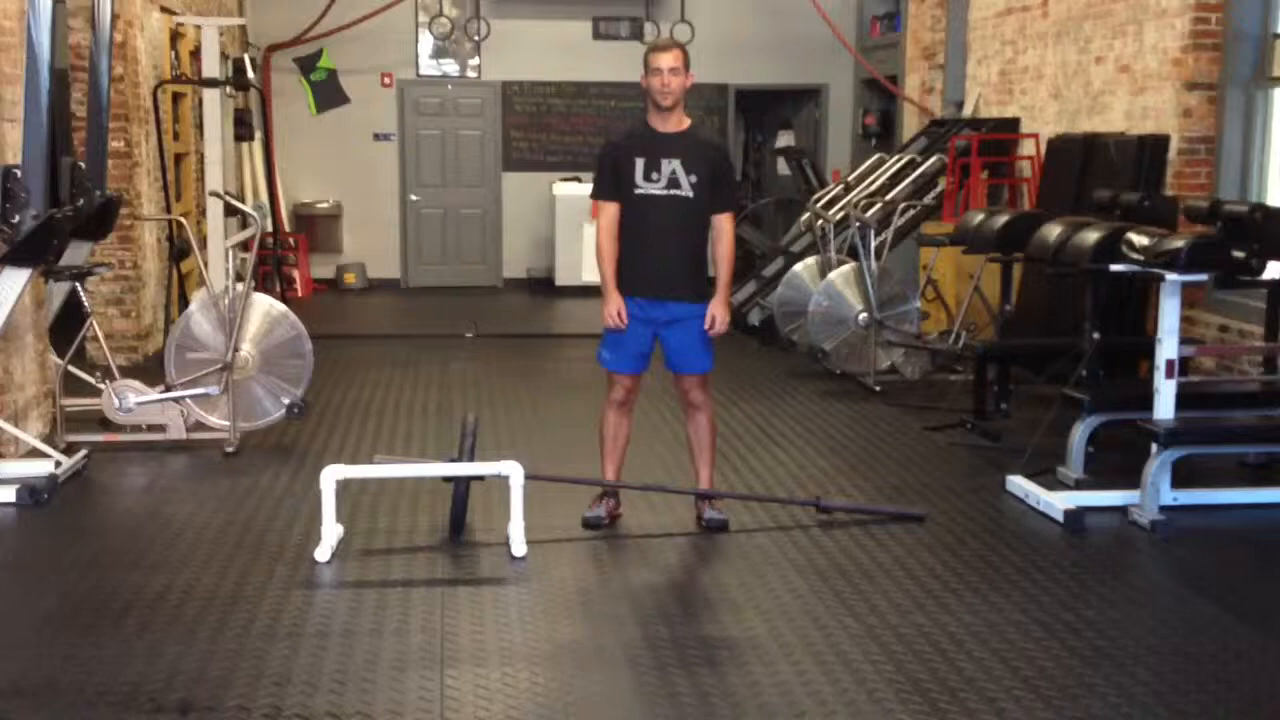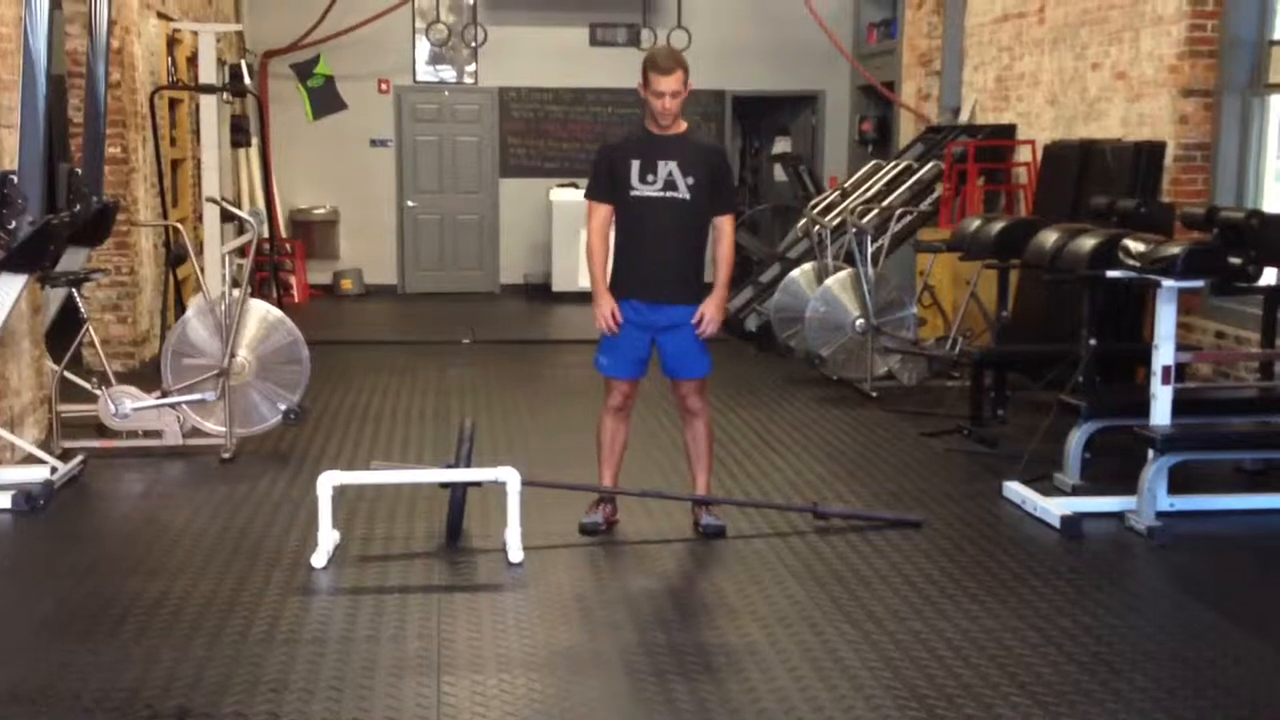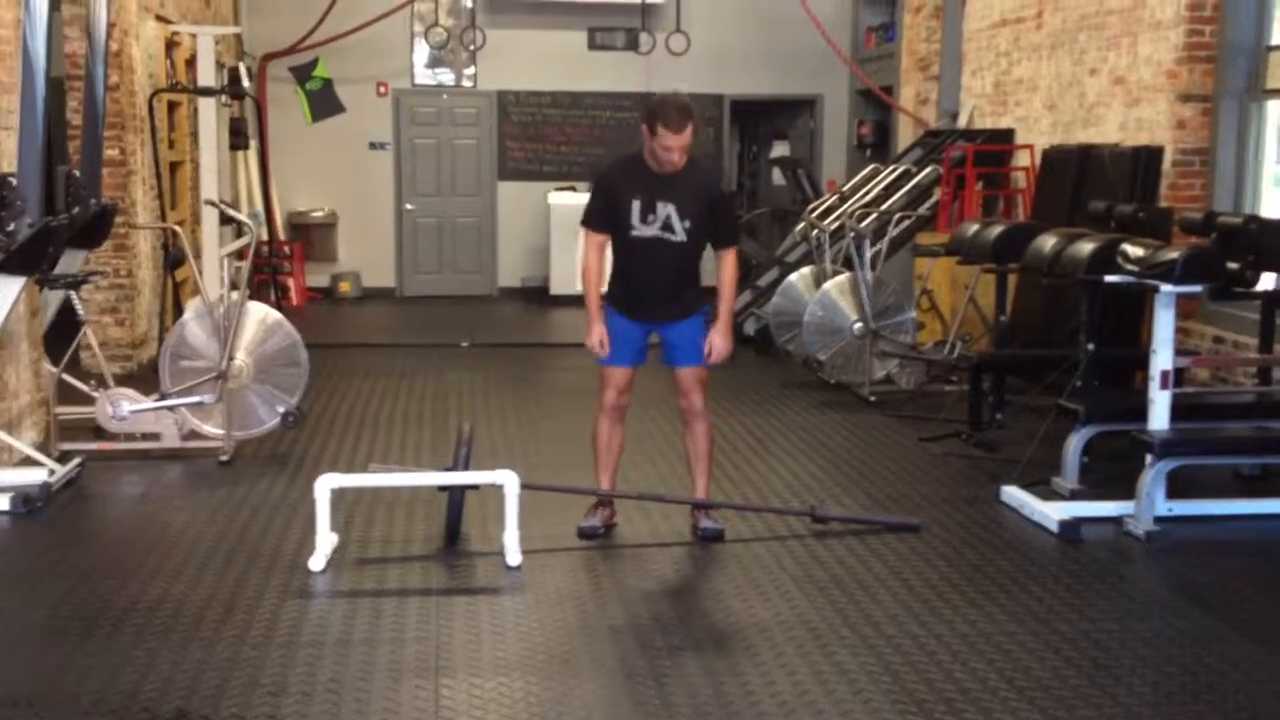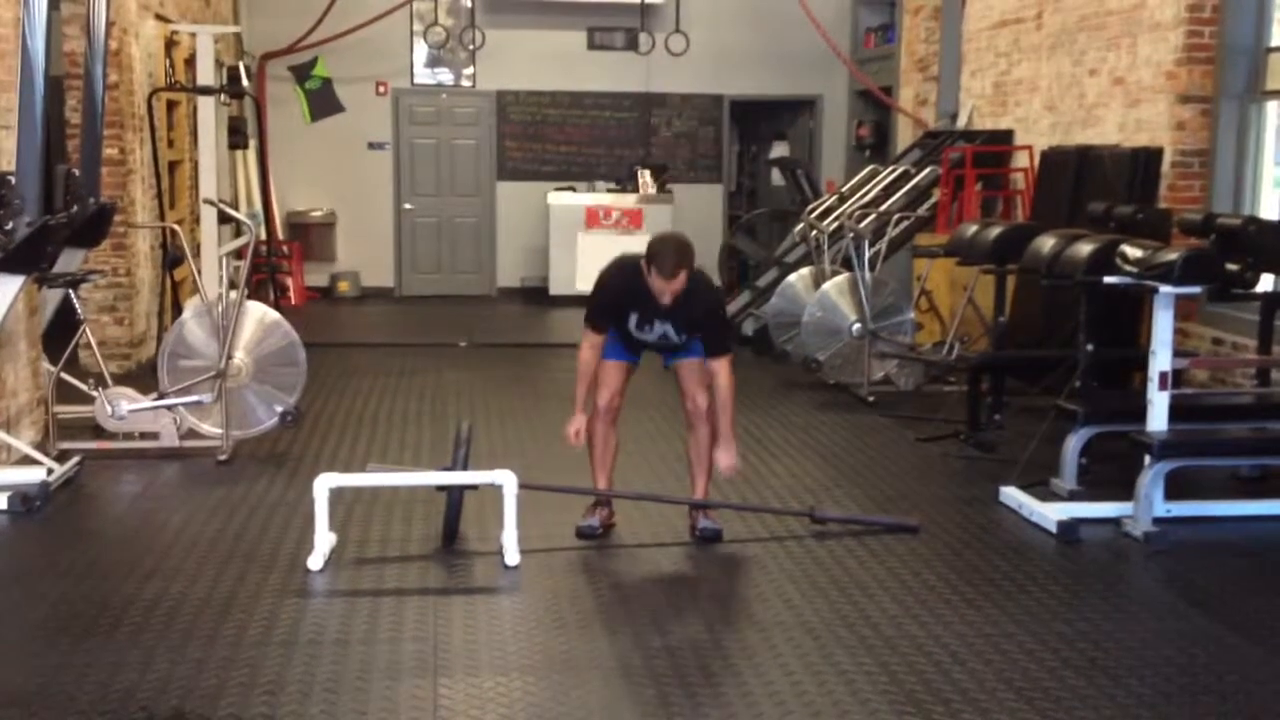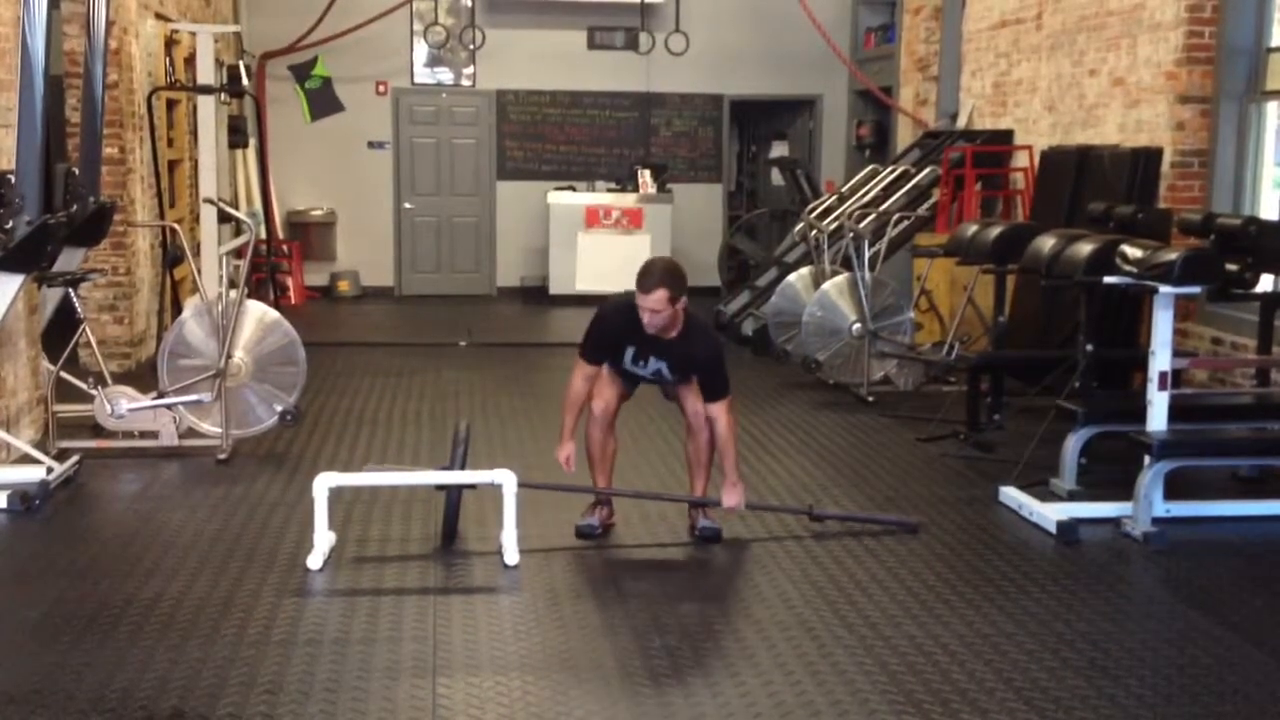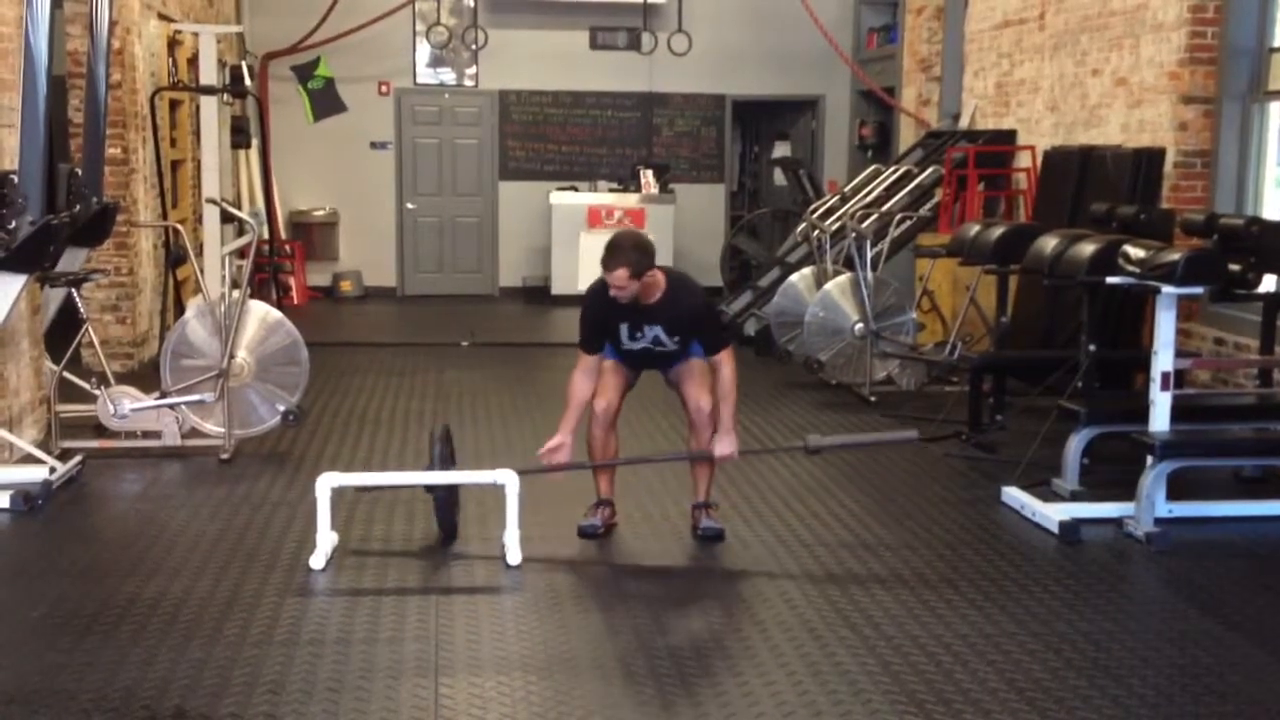
dt=0.5s
person 1, frame 1
left shoulder: (711, 153)
right shoulder: (619, 150)
left elbow: (723, 229)
right elbow: (607, 226)
left wrist: (722, 296)
right wrist: (611, 292)
left hip: (690, 301)
right hip: (632, 298)
left knee: (696, 395)
right knee: (620, 393)
left ankle: (705, 495)
right ankle: (609, 493)
person 1, frame 2
left shoulder: (709, 156)
right shoulder: (615, 153)
left elbow: (724, 229)
right elbow: (599, 226)
left wrist: (718, 295)
right wrist: (600, 292)
left hip: (686, 305)
right hip: (627, 302)
left knee: (693, 402)
right knee: (617, 399)
left ankle: (703, 500)
right ankle: (606, 498)
person 1, frame 3
left shoulder: (708, 186)
right shoulder: (614, 178)
left elbow: (727, 255)
right elbow: (594, 248)
left wrist: (723, 323)
right wrist: (594, 317)
left hip: (685, 312)
right hip: (625, 309)
left knee: (694, 403)
right knee: (612, 401)
left ankle: (701, 506)
right ankle: (604, 503)
person 1, frame 4
left shoulder: (705, 296)
right shoulder: (617, 278)
left elbow: (721, 368)
right elbow: (592, 344)
left wrist: (726, 442)
right wrist: (580, 411)
left hip: (683, 338)
right hip: (624, 332)
left knee: (699, 404)
right knee: (605, 402)
left ankle: (699, 506)
right ankle: (602, 503)
person 1, frame 5
left shoulder: (701, 342)
right shoulder: (613, 314)
left elbow: (720, 415)
right elbow: (583, 376)
left wrist: (732, 481)
right wrist: (567, 438)
left hip: (677, 373)
right hip: (621, 366)
left knee: (700, 415)
right knee: (599, 410)
left ankle: (699, 507)
right ankle: (602, 504)
person 1, frame 6
left shoulder: (689, 297)
right shoulder: (598, 298)
left elbow: (723, 361)
right elbow: (586, 370)
left wrist: (726, 431)
right wrist: (565, 433)
left hip: (680, 351)
right hip: (621, 351)
left knee: (703, 409)
right knee: (602, 408)
left ankle: (702, 506)
right ankle: (604, 504)
